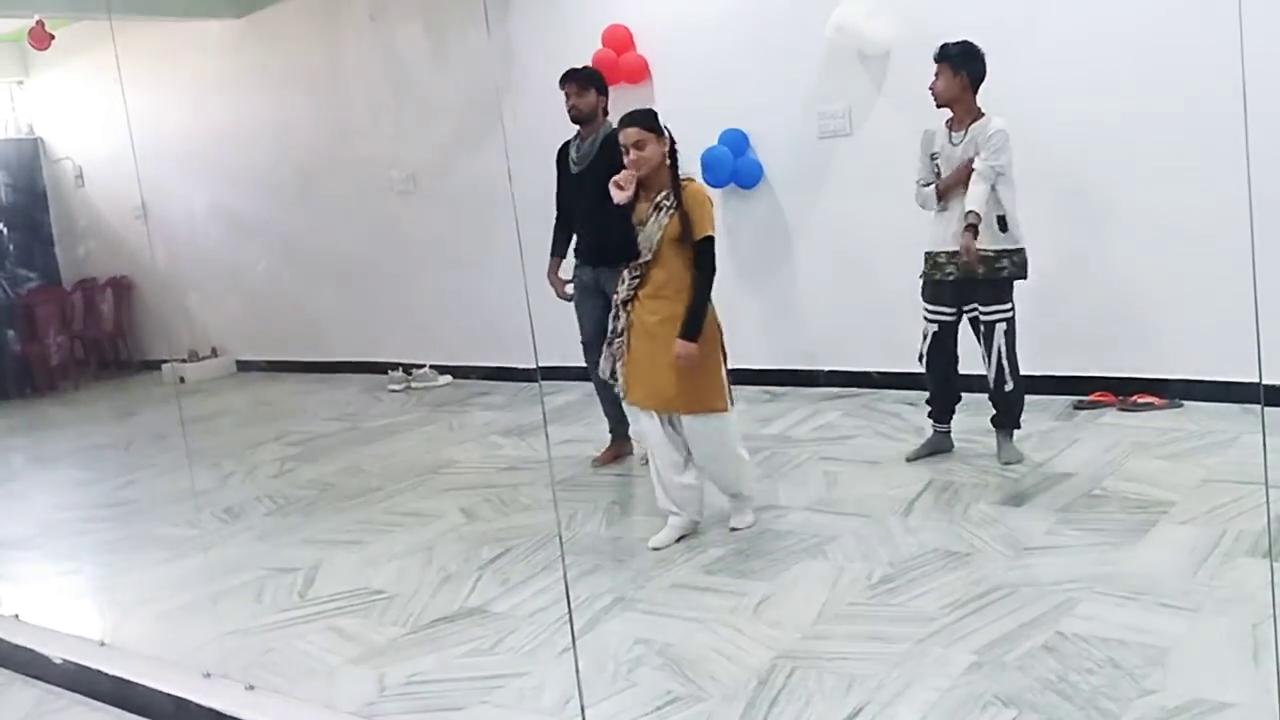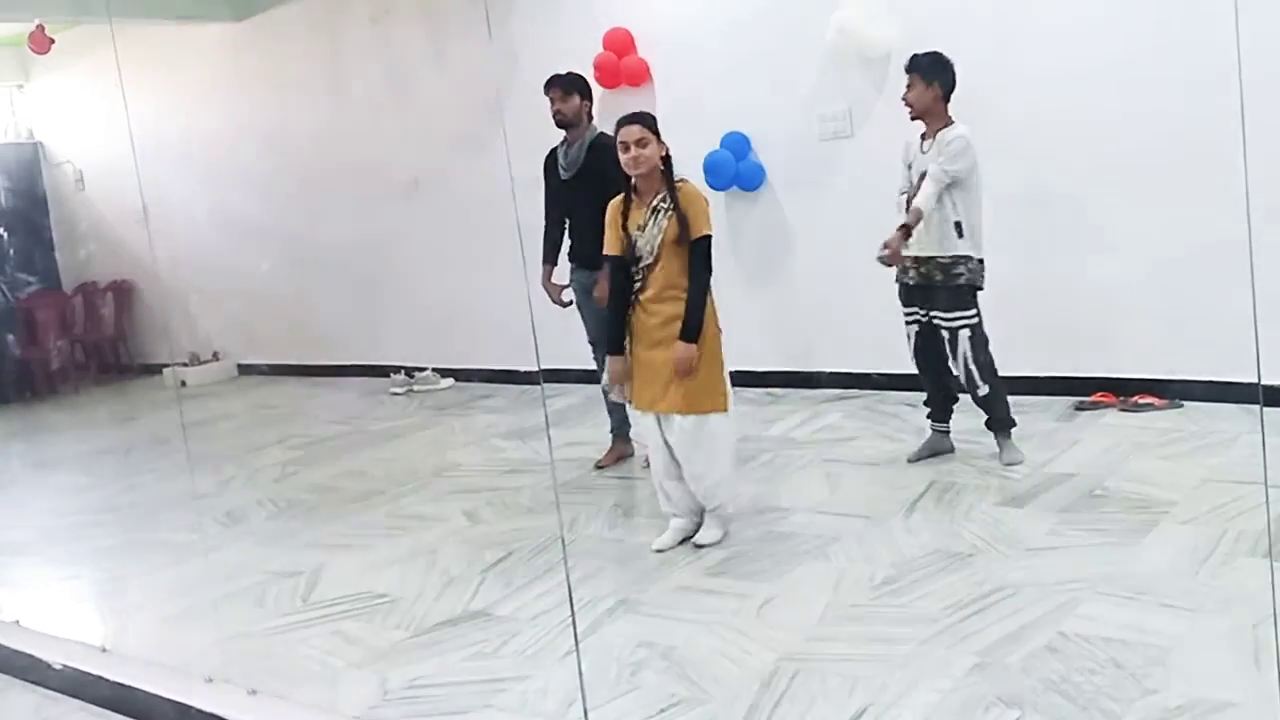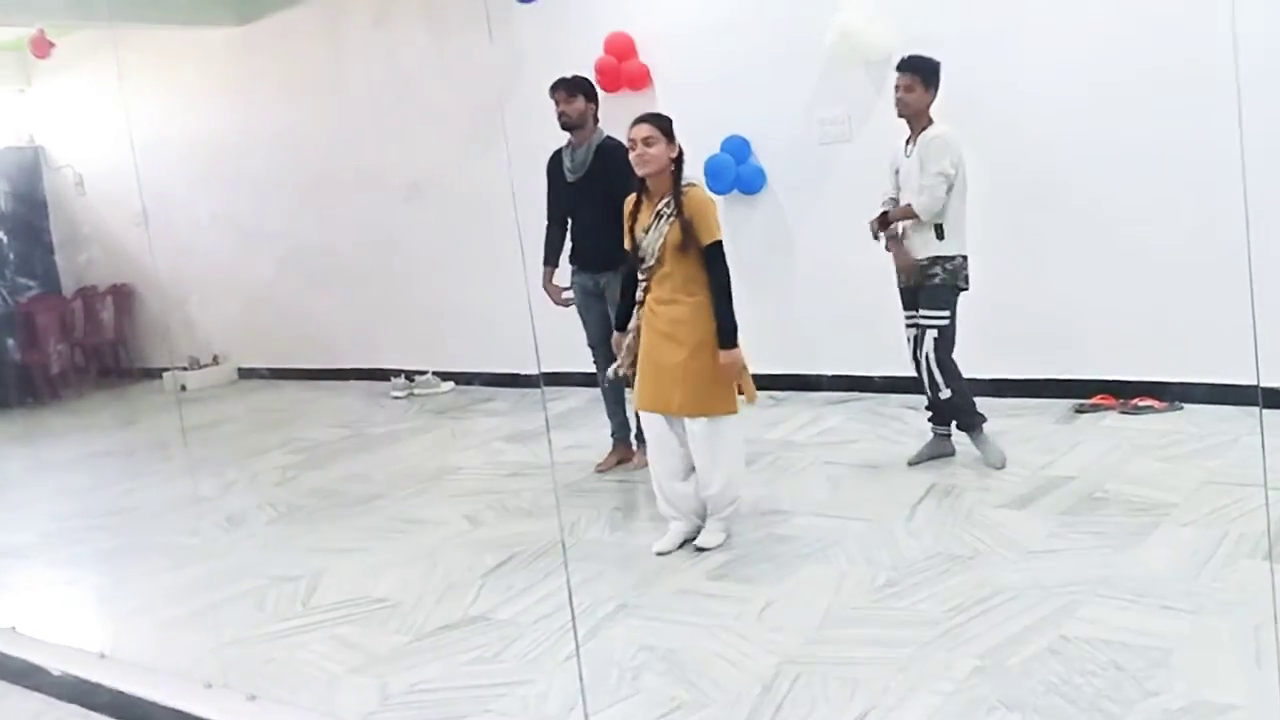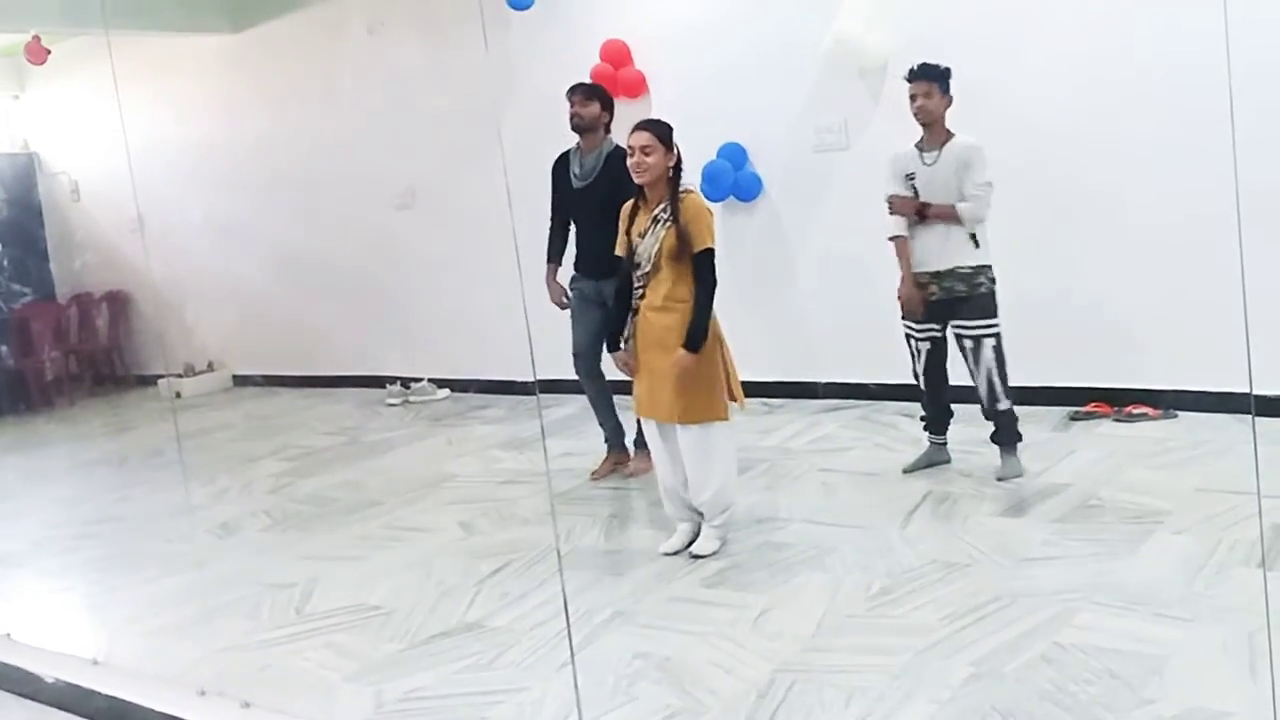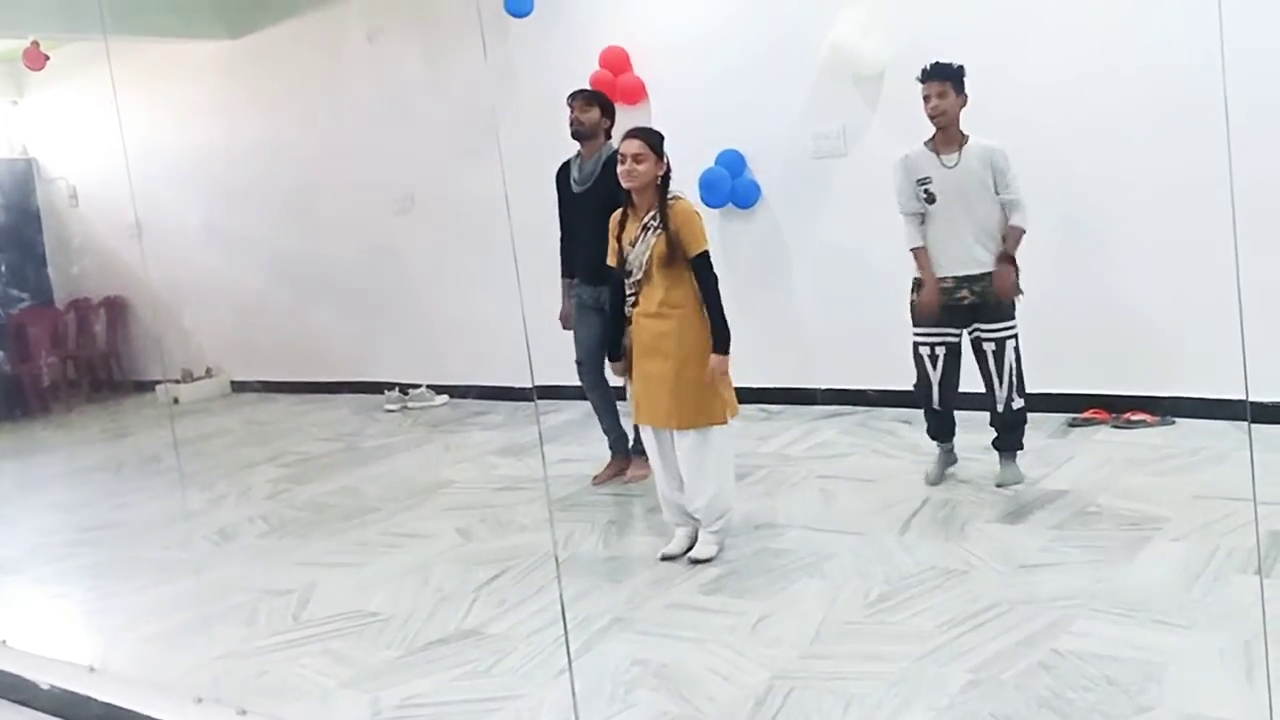
dt=0.4s
person 1, frame 1
left shoulder: (691, 195)
right shoulder: (629, 198)
left elbow: (705, 269)
left wrist: (690, 333)
right wrist: (620, 206)
left hip: (686, 323)
right hip: (643, 327)
left knee: (703, 423)
right knee: (655, 427)
left ankle: (741, 493)
right ankle: (681, 512)
person 1, frame 2
left shoulder: (687, 196)
right shoulder: (618, 209)
left elbow: (701, 270)
right elbow: (617, 279)
left wrist: (690, 335)
right wrist: (615, 347)
left hip: (687, 327)
right hip: (644, 331)
left knee: (694, 426)
right knee: (656, 428)
left ankle: (714, 512)
right ankle: (682, 514)
person 1, frame 3
left shoulder: (694, 201)
right shoulder: (634, 205)
left elbow: (718, 273)
left wrist: (728, 339)
right wrist: (622, 325)
left hip: (697, 328)
right hip: (655, 330)
left knee: (707, 426)
right knee: (660, 430)
left ankle: (718, 515)
right ankle: (683, 517)
person 1, frame 4
left shoulder: (691, 207)
right shoulder: (630, 212)
left elbow: (706, 280)
right elbow: (626, 280)
left wrist: (693, 344)
right wrist: (616, 340)
left hip: (687, 335)
right hip: (647, 336)
left knee: (700, 432)
right knee: (661, 435)
left ankle: (714, 522)
right ankle: (686, 518)
person 1, frame 5
left shoulder: (680, 213)
right shoulder: (619, 221)
left elbow: (707, 282)
right elbow: (619, 290)
left wrist: (720, 346)
right wrist: (616, 350)
left hip: (685, 339)
right hip: (644, 343)
left knee: (697, 435)
right knee: (659, 438)
left ankle: (711, 527)
right ankle: (682, 524)
person 2, frame 1
left shoulder: (993, 132)
right shoulder: (932, 138)
left elbow: (981, 184)
left wrist: (970, 231)
right wrist: (949, 183)
left hip: (989, 258)
right hip: (940, 258)
left knee: (999, 351)
right knee: (936, 350)
left ankle: (1005, 434)
right ankle: (940, 431)
person 2, frame 2
left shoulder: (957, 139)
right shoulder: (912, 147)
left elbow: (930, 195)
left wrist: (901, 236)
right wrist: (914, 192)
left hip: (954, 265)
right hip: (916, 265)
left knee: (968, 352)
right knee: (926, 353)
left ankle: (1004, 434)
right ankle: (940, 431)
person 2, frame 3
left shoulder: (940, 140)
right shoulder: (901, 152)
left elbow: (930, 202)
right elbow: (892, 205)
left wrist: (885, 220)
right wrist: (898, 246)
left hip: (941, 264)
right hip: (911, 266)
left knee: (934, 355)
right knee: (922, 357)
left ankle: (976, 431)
right ankle: (941, 434)
person 2, frame 4
left shoulder: (969, 150)
right shoulder: (901, 161)
left elbow: (976, 209)
right elbow: (897, 222)
left wrist: (920, 208)
right wrist: (906, 279)
left hip: (970, 275)
right hip: (921, 279)
left knee: (987, 365)
right knee: (927, 367)
left ankle: (1009, 449)
right ankle: (937, 443)
person 2, frame 5
left shoulder: (990, 155)
right shoulder: (911, 163)
left elbow: (1015, 212)
right elbow: (914, 228)
left wrist: (1007, 262)
right wrist: (926, 282)
left hip: (988, 282)
right hip: (937, 285)
left knee: (1004, 373)
right knee: (932, 378)
left ankle: (1008, 455)
right ankle: (945, 449)
person 3, frame 1
left shoulder: (620, 147)
right shoulder: (565, 153)
left wrist: (632, 269)
right wrist: (554, 268)
left hip: (622, 268)
right hip: (586, 270)
right knee: (594, 353)
right ankle: (619, 436)
person 3, frame 2
left shoulder: (606, 150)
right shoulder: (553, 160)
left wrist: (609, 272)
right wrist: (547, 274)
right hip: (582, 271)
right knee: (602, 353)
right ankle: (620, 438)
person 3, frame 3
left shoulder: (613, 153)
right shoulder: (557, 162)
right elbow: (556, 221)
right wrist: (548, 276)
left hip: (619, 271)
right hip: (583, 275)
right knee: (603, 358)
left ankle: (646, 439)
right ankle: (621, 442)
person 3, frame 4
left shoulder: (622, 162)
right shoulder: (563, 165)
right elbow: (559, 223)
right wrist: (551, 276)
left hip: (623, 278)
right hip: (585, 281)
right knee: (584, 362)
left ankle: (643, 447)
right ankle: (615, 446)
person 3, frame 5
left shoulder: (619, 167)
right shoulder: (566, 173)
right elbow: (568, 236)
right wrist: (566, 294)
right hip: (585, 289)
right knee: (588, 370)
left ankle: (641, 453)
right ankle: (619, 452)
